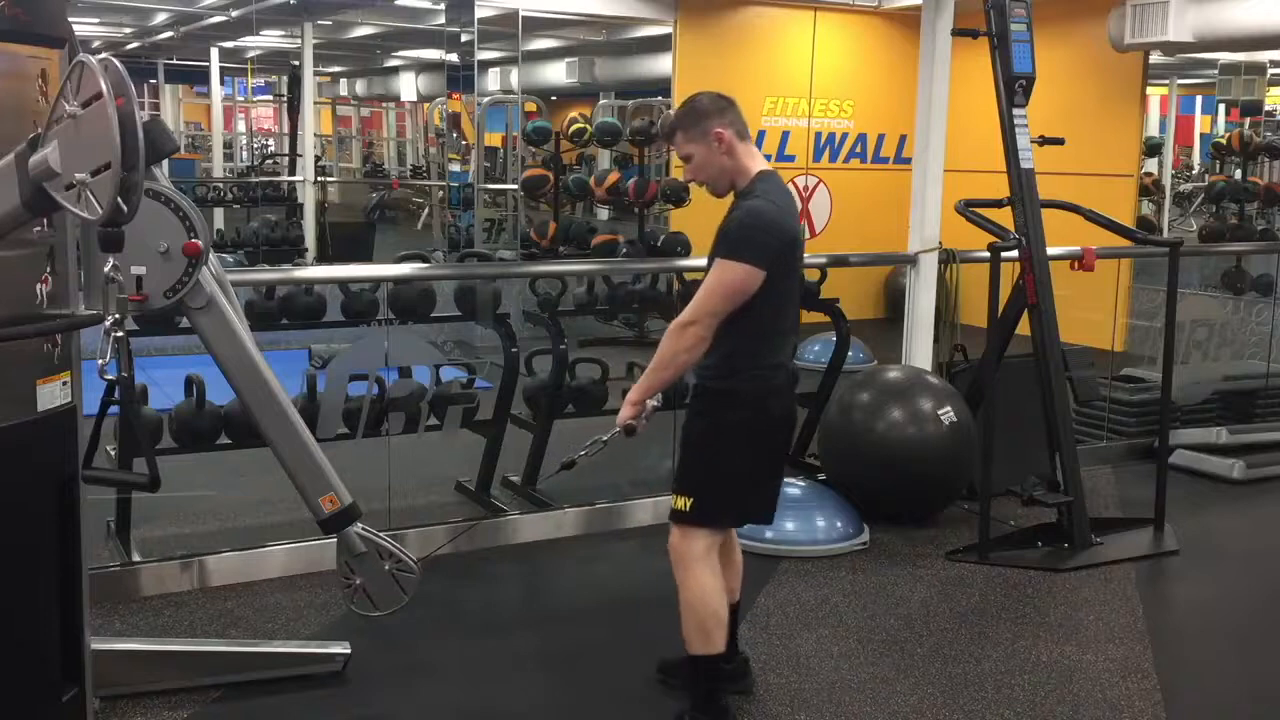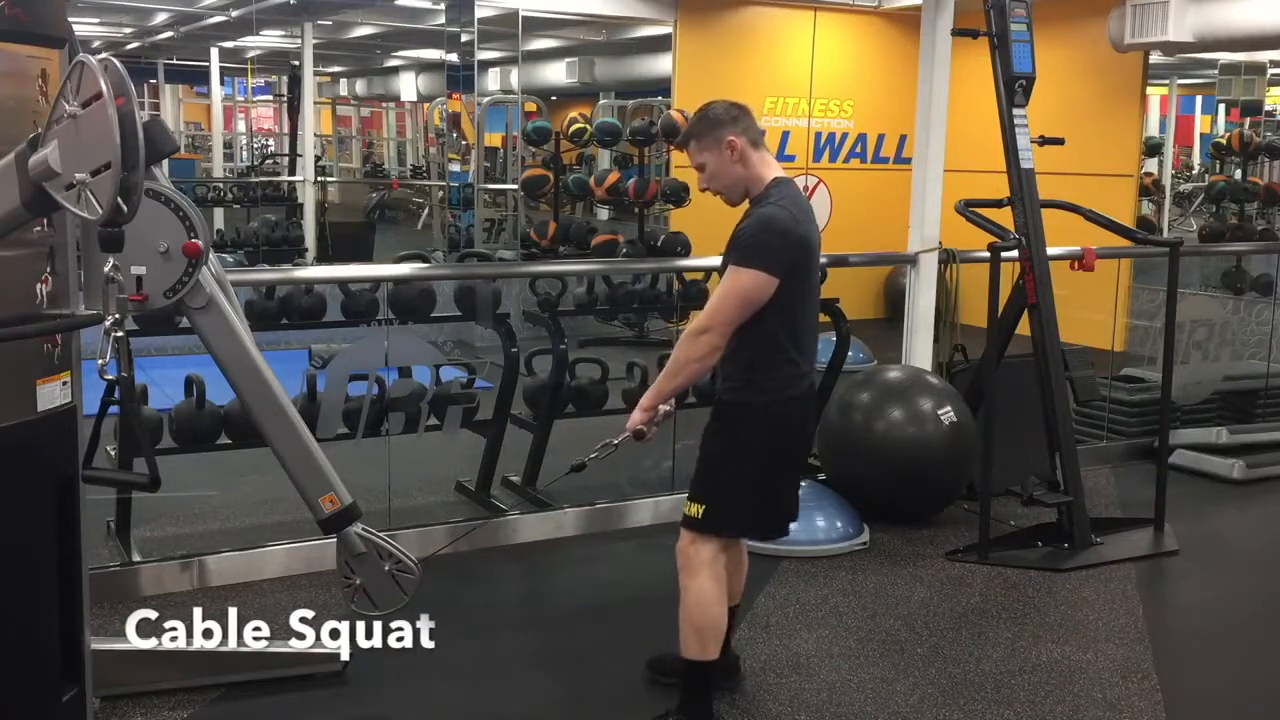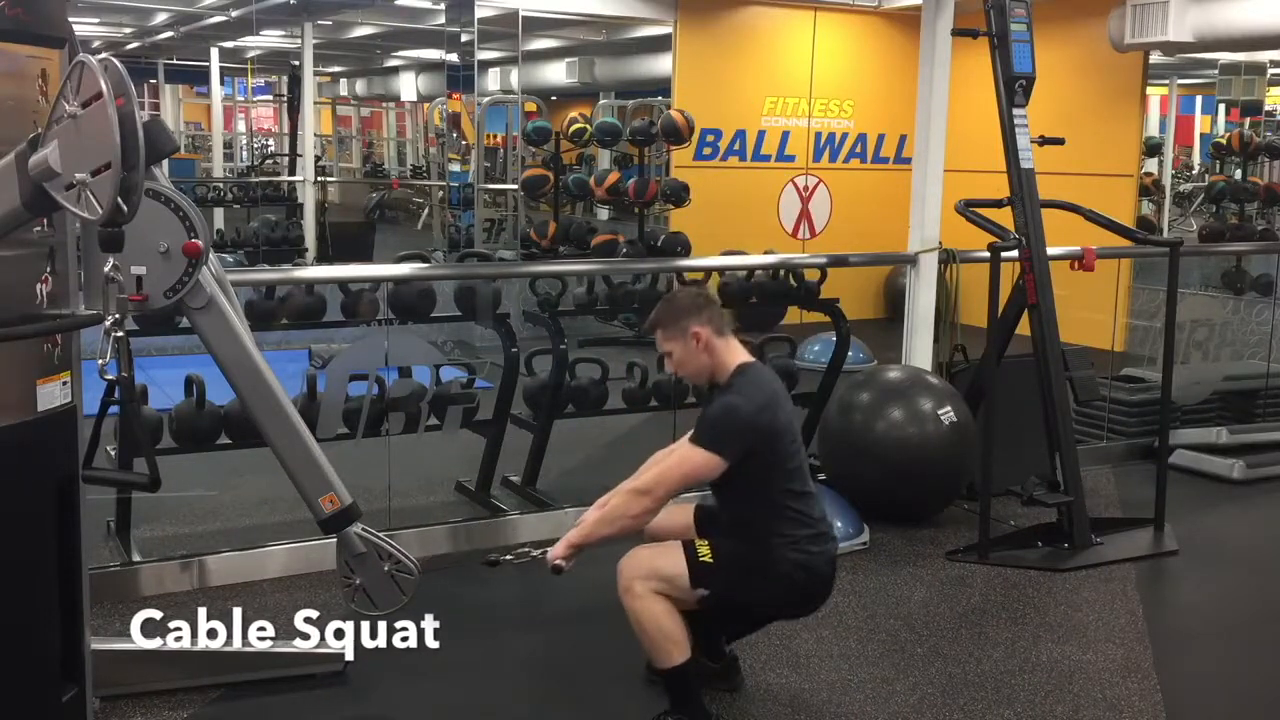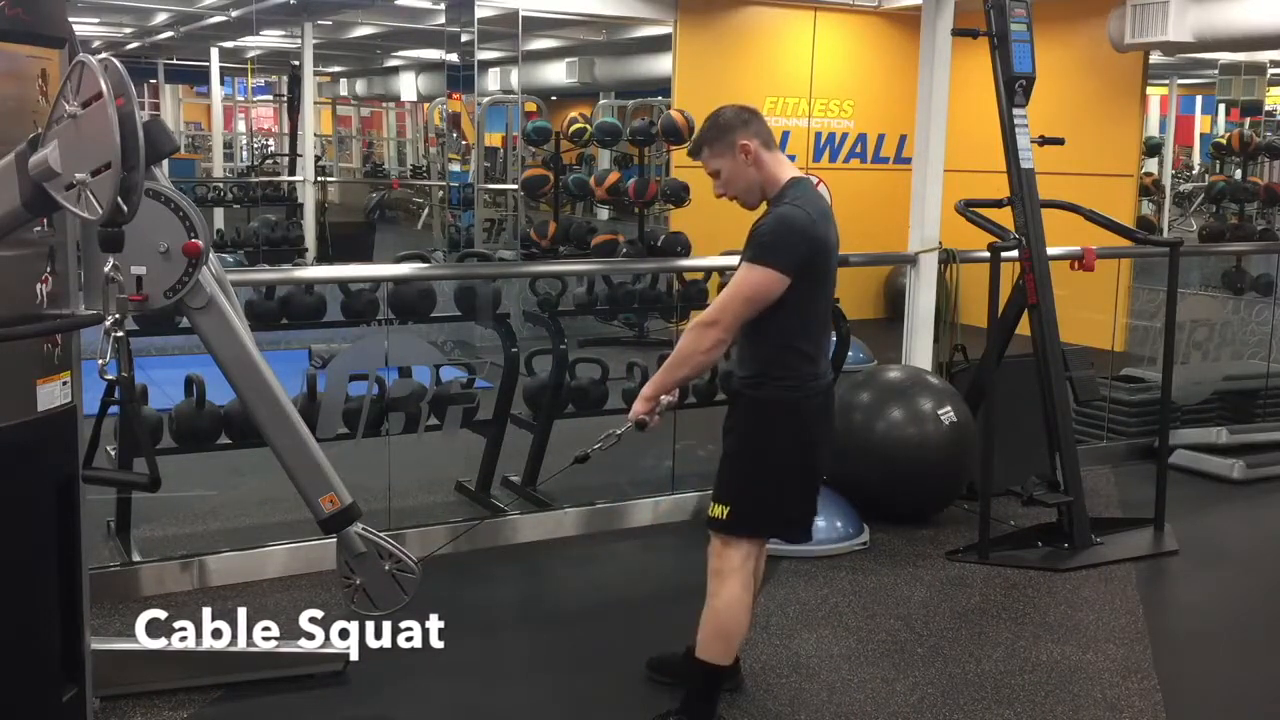
dt=1s
person 1, frame 1
left shoulder: (757, 215)
right shoulder: (762, 201)
left elbow: (697, 324)
right elbow: (708, 314)
left wrist: (639, 395)
right wrist: (653, 378)
left hip: (742, 401)
right hip: (745, 392)
left knee: (690, 545)
right knee: (716, 528)
right ankle: (725, 658)
person 1, frame 2
left shoulder: (769, 223)
right shoulder: (783, 206)
left elbow: (710, 332)
left wrist: (651, 402)
right wrist: (669, 392)
left hip: (762, 409)
right hip: (770, 400)
left knee: (698, 550)
right knee: (724, 535)
right ankle: (715, 656)
person 1, frame 3
left shoulder: (740, 408)
right shoulder: (746, 382)
left elbow: (648, 495)
right elbow: (675, 454)
left wrist: (575, 540)
right wrist: (605, 503)
left hip: (792, 566)
right hip: (774, 538)
left knee: (637, 573)
right knee: (659, 528)
right ankle: (713, 659)
person 1, frame 4
left shoulder: (787, 223)
right shoulder: (800, 206)
left elbow: (717, 325)
right elbow: (734, 319)
left wrist: (654, 390)
right wrist: (671, 380)
left hip: (779, 405)
right hip: (780, 396)
left knee: (732, 553)
right knee: (746, 542)
right ankle: (716, 658)
